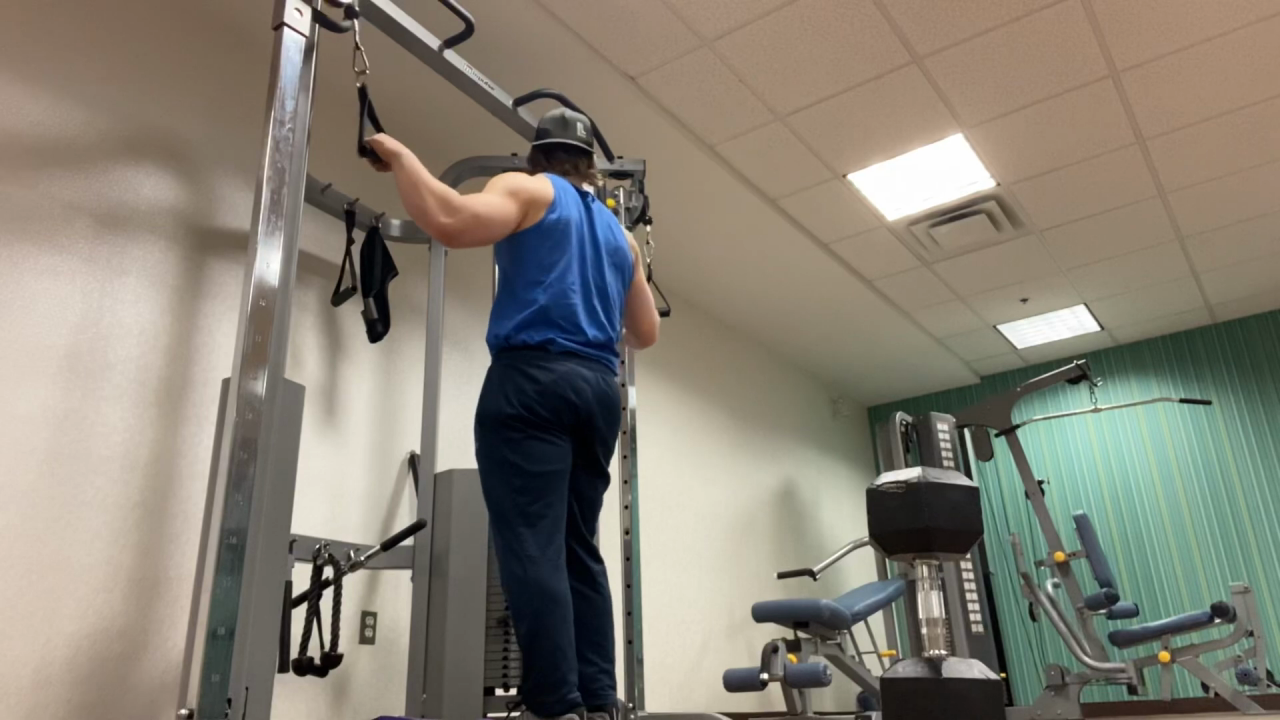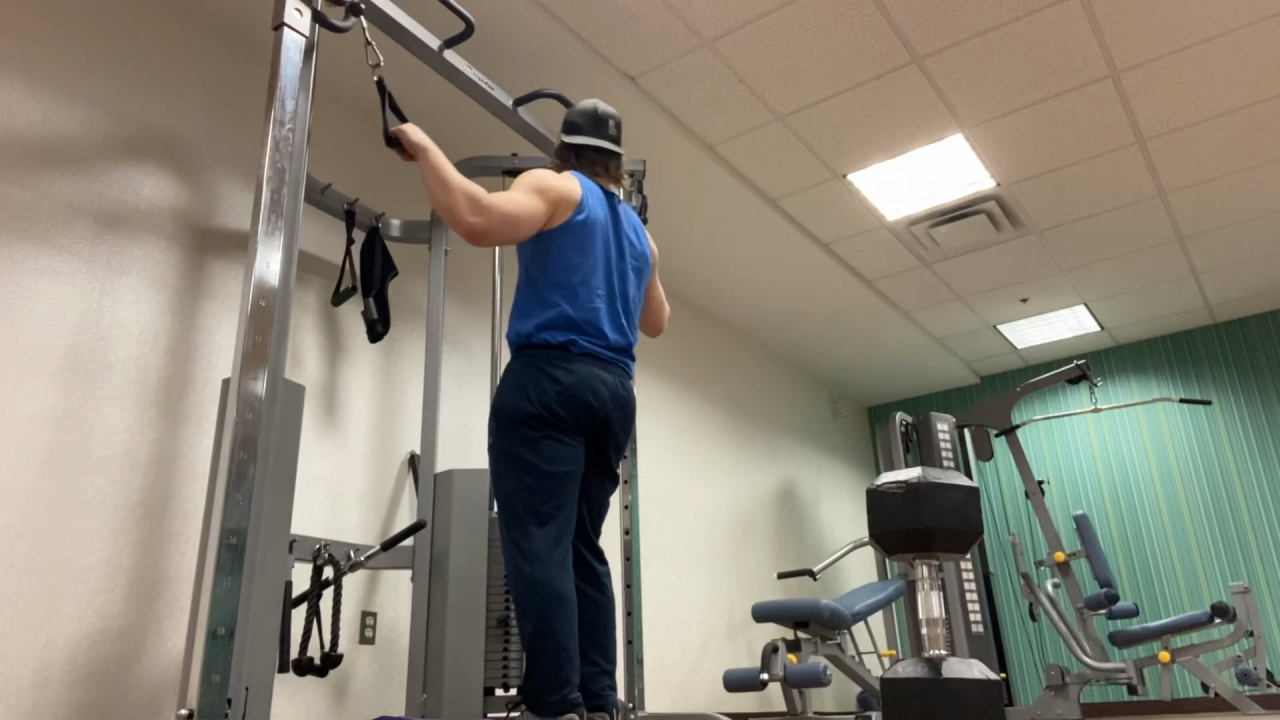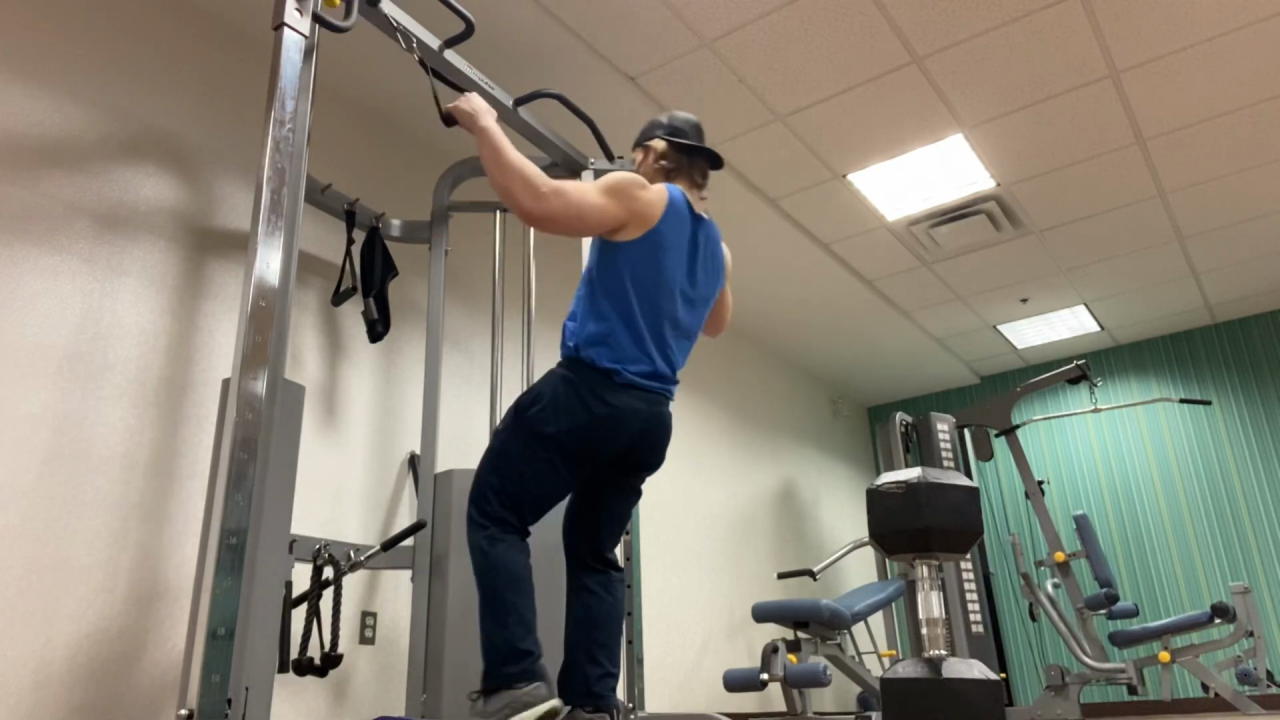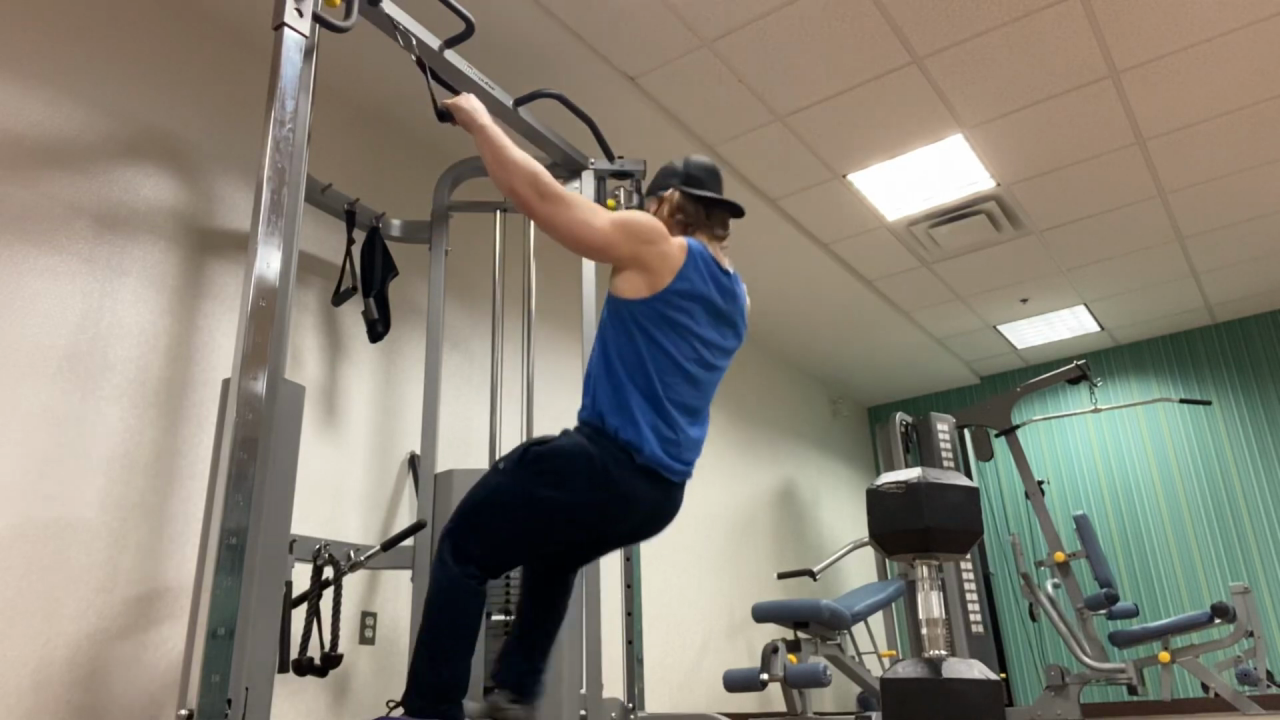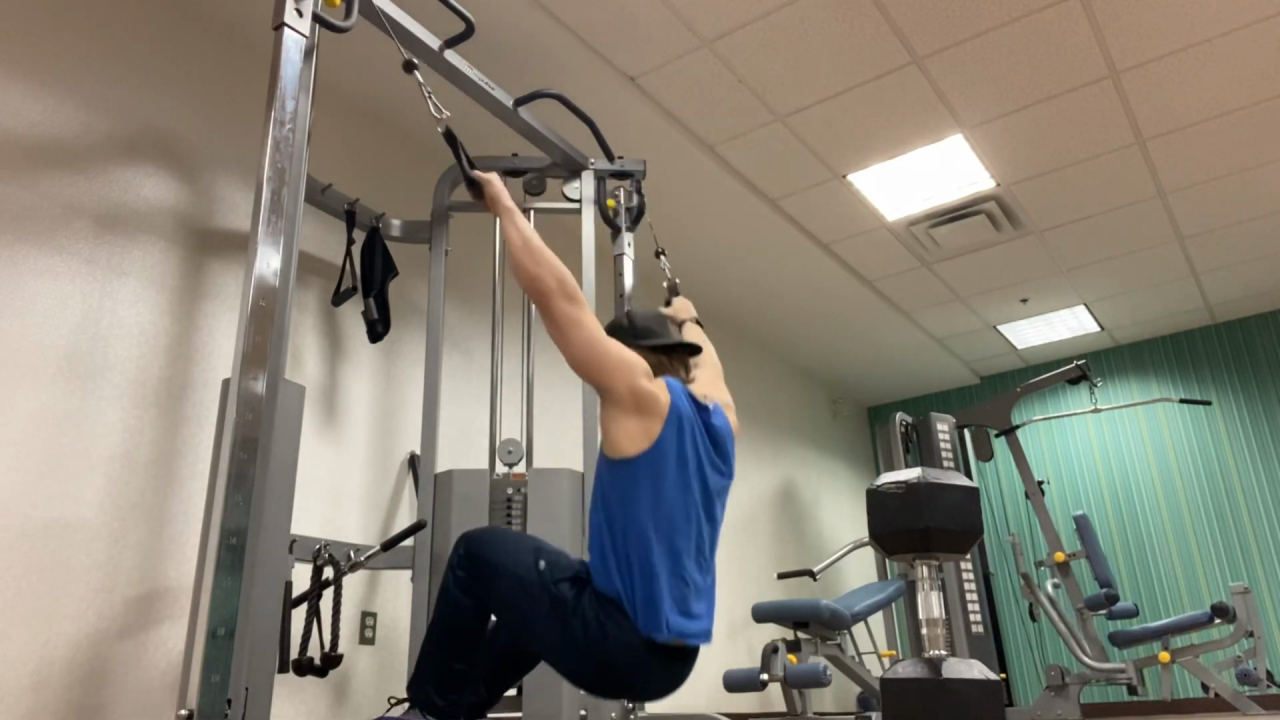
dt=0.5s
person 1, frame 1
left shoulder: (528, 191)
right shoulder: (619, 233)
left elbow: (449, 220)
right elbow: (646, 332)
left wrist: (400, 157)
left hip: (531, 381)
right hip: (598, 390)
left knee: (532, 547)
right knee: (577, 550)
person 1, frame 2
left shoulder: (553, 187)
right shoulder: (638, 232)
left elbow: (478, 220)
right elbow: (655, 321)
left wrist: (425, 148)
left hip: (548, 380)
right hip: (613, 392)
left knee: (538, 547)
right knee: (581, 550)
person 1, frame 3
left shoulder: (639, 198)
right shoulder: (715, 246)
left elbow: (537, 201)
right elbow: (716, 321)
left wrist: (483, 124)
left hip: (586, 393)
right hip: (649, 415)
left knee: (495, 516)
right knee: (593, 554)
person 1, frame 4
left shoulder: (654, 249)
right shoulder: (736, 294)
left elbow: (540, 196)
left wrist: (478, 120)
left hip: (607, 464)
right hip: (660, 493)
left knee: (464, 550)
right knee: (551, 549)
person 1, frame 5
left shoulder: (642, 398)
right shoulder: (719, 417)
left elbow: (557, 296)
right elbow: (703, 361)
left wrist: (503, 204)
right wrist: (688, 322)
left hip: (619, 638)
right hip: (669, 656)
left knee: (478, 555)
right knee: (540, 591)
